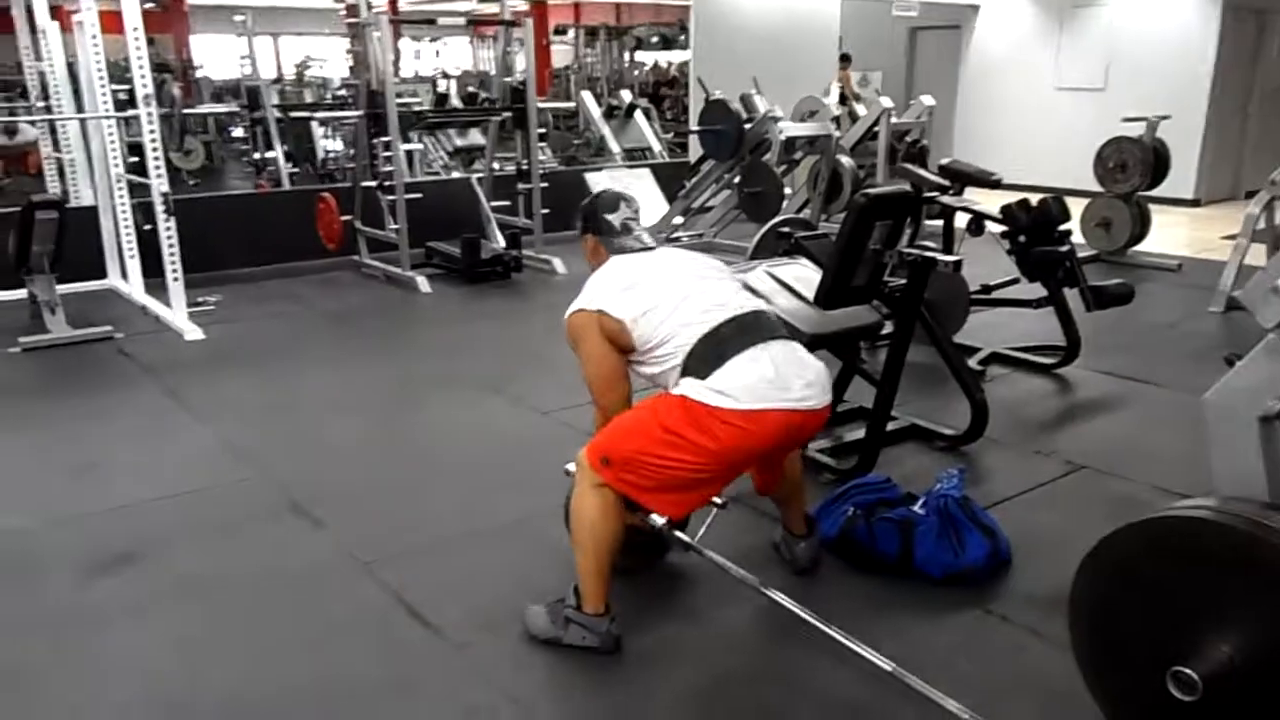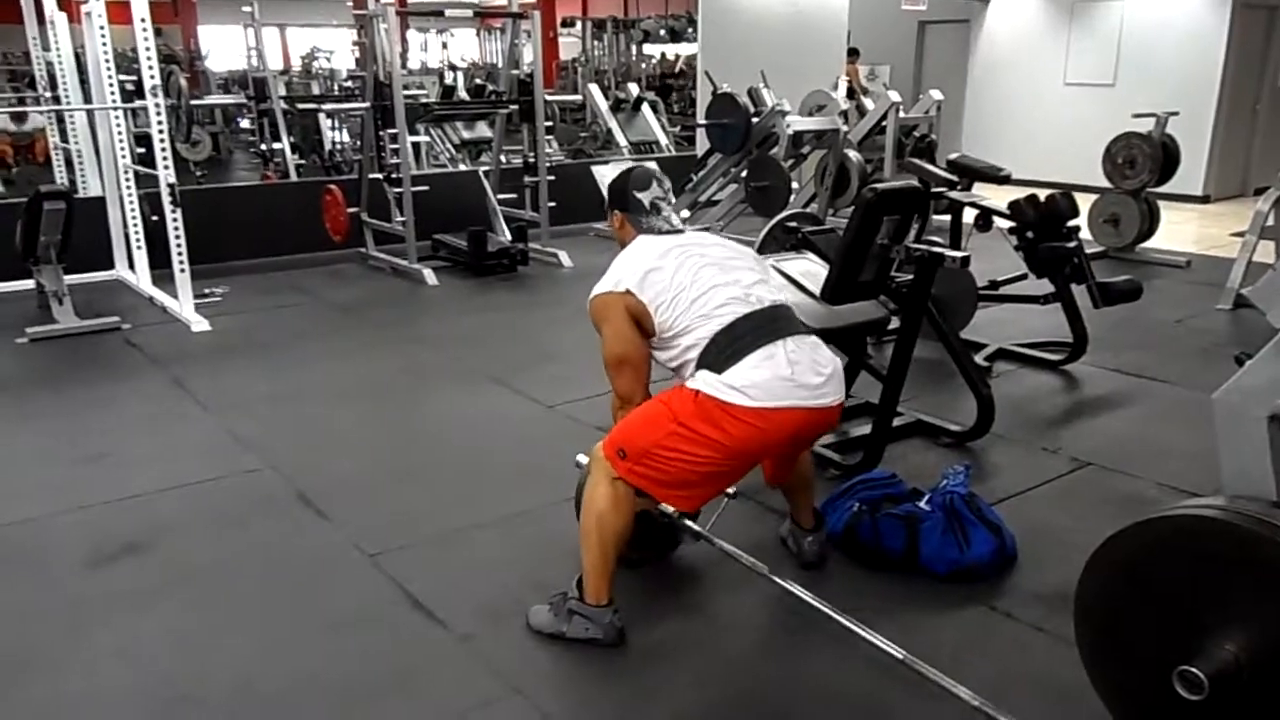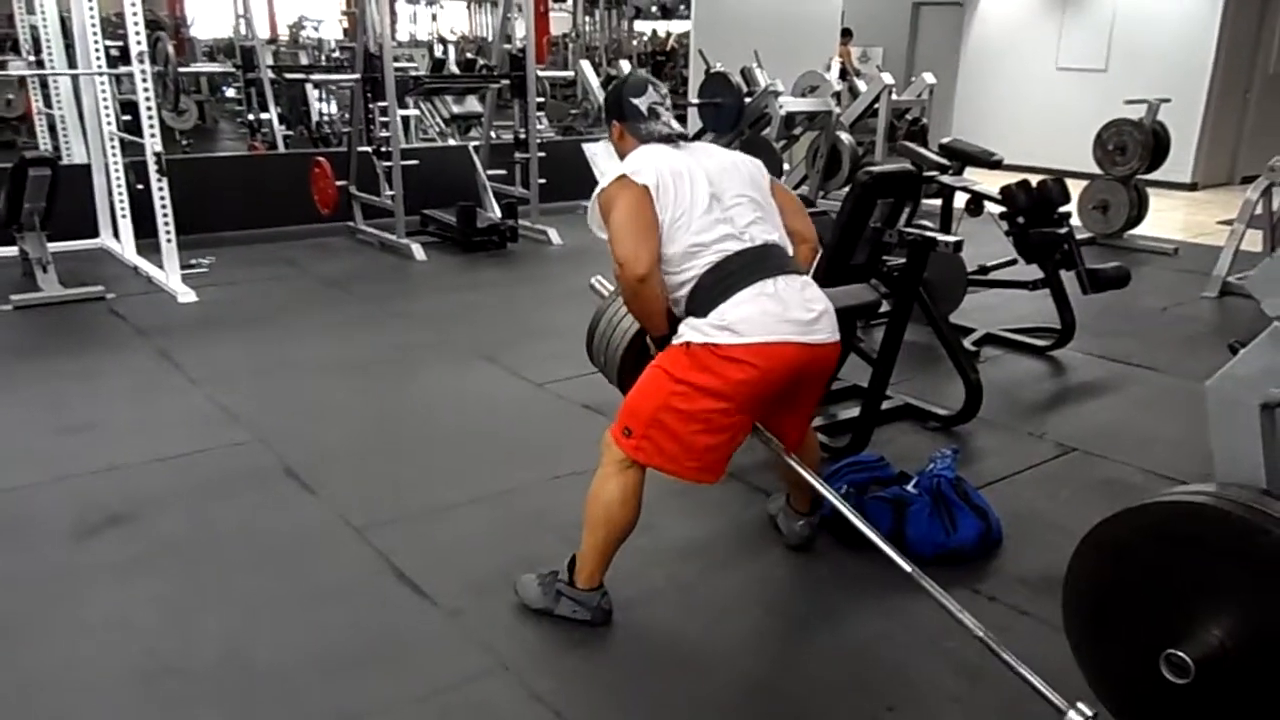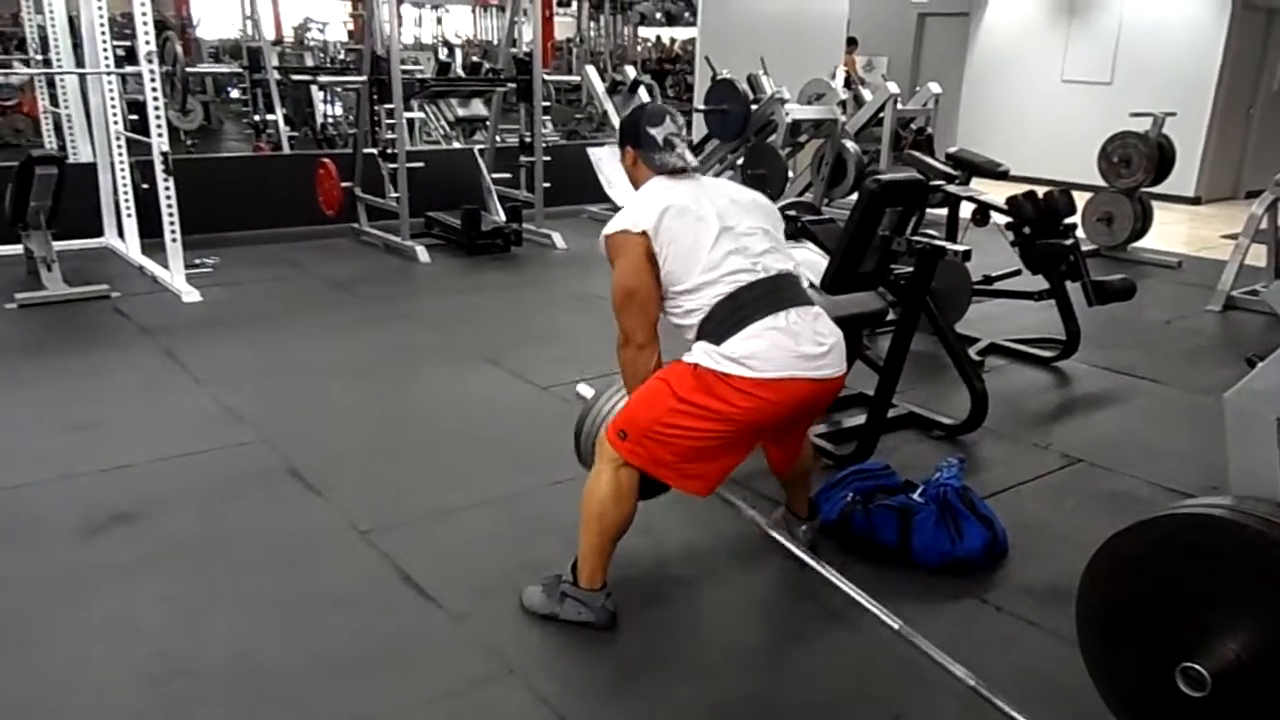
dt=0.7s
person 1, frame 1
left shoulder: (589, 309)
right shoulder: (697, 261)
left elbow: (614, 413)
left wrist: (628, 498)
left hip: (738, 403)
right hip: (811, 391)
left knee: (594, 470)
left ankle: (589, 619)
right ankle: (799, 538)
person 1, frame 2
left shoulder: (614, 289)
right shoulder: (725, 246)
left elbow: (631, 398)
left wrist: (641, 483)
left hip: (749, 398)
right hip: (825, 388)
left knee: (609, 466)
left ankle: (592, 610)
right ankle: (806, 532)
person 1, frame 3
left shoulder: (626, 181)
right shoulder: (739, 161)
left elbow: (637, 269)
right elbow: (806, 241)
left wrist: (664, 336)
left hip: (737, 339)
right hip: (817, 326)
left knee: (623, 453)
right knee: (792, 428)
left ankle: (580, 590)
right ankle: (799, 514)
person 1, frame 4
left shoulder: (632, 223)
right shoulder: (745, 195)
left elbow: (639, 343)
left wrist: (648, 415)
left hip: (749, 364)
right hip: (825, 354)
left knee: (617, 451)
right knee: (785, 426)
left ankle: (586, 593)
right ankle: (799, 522)
